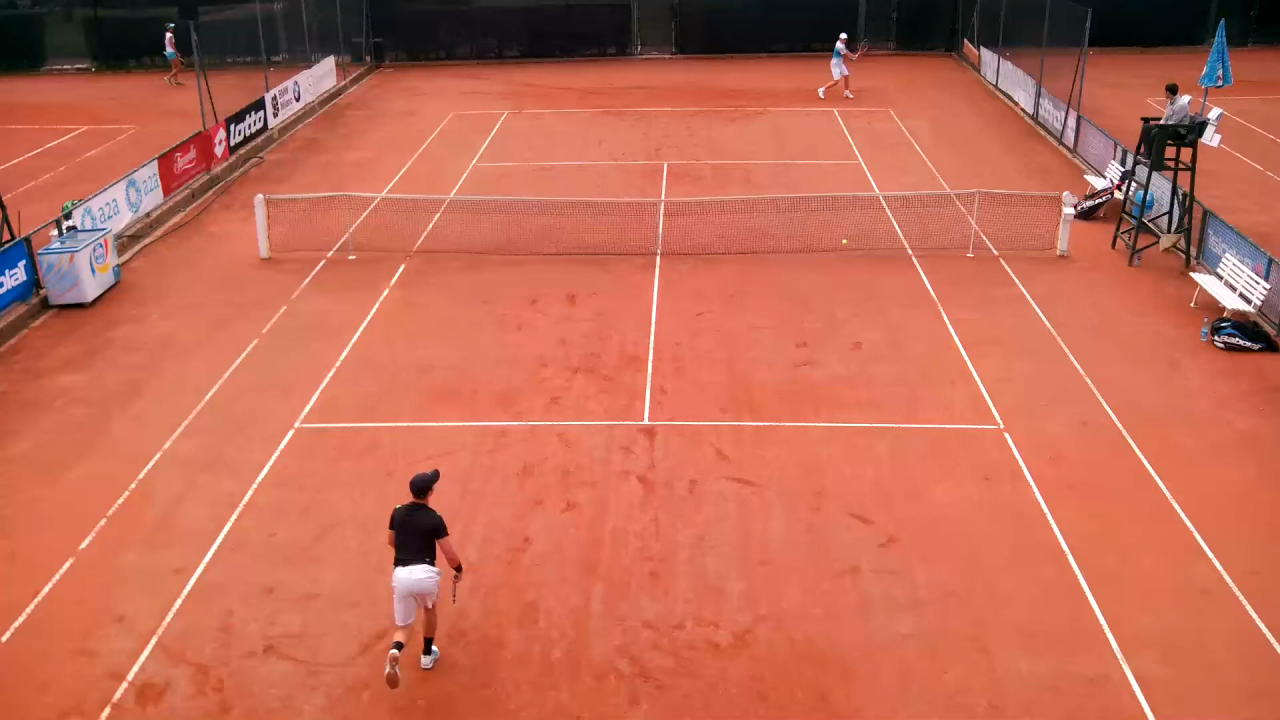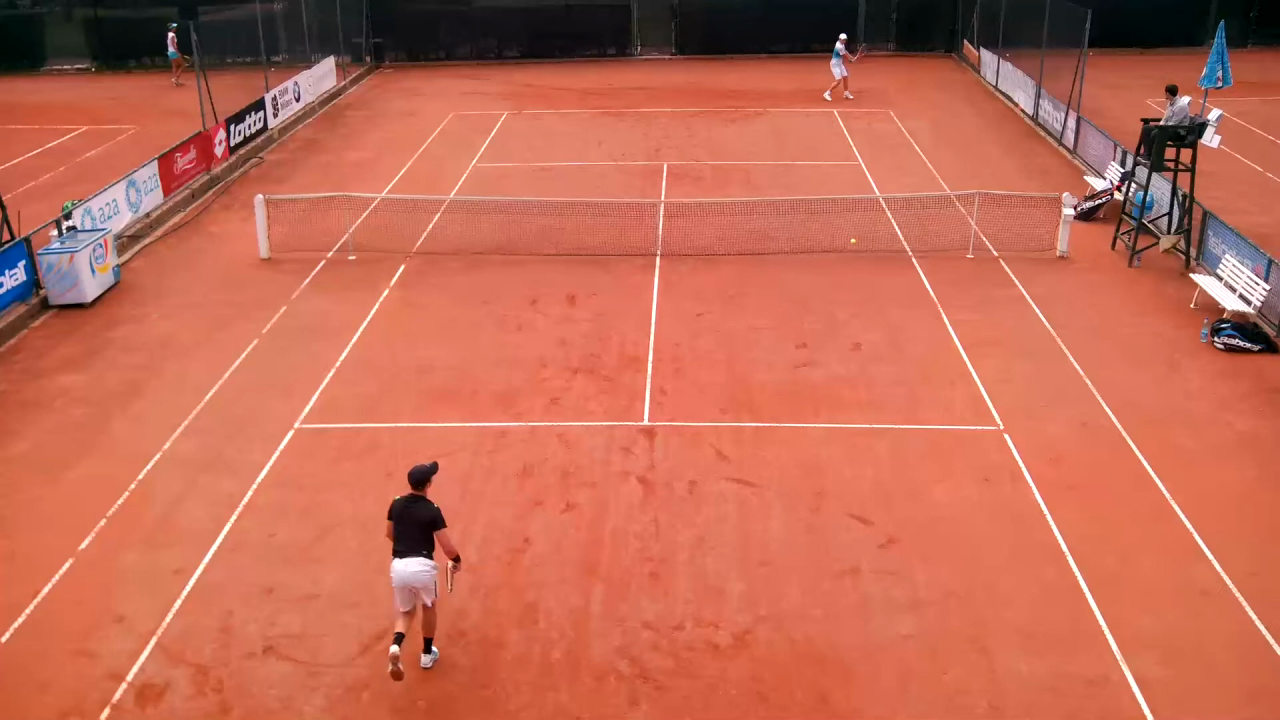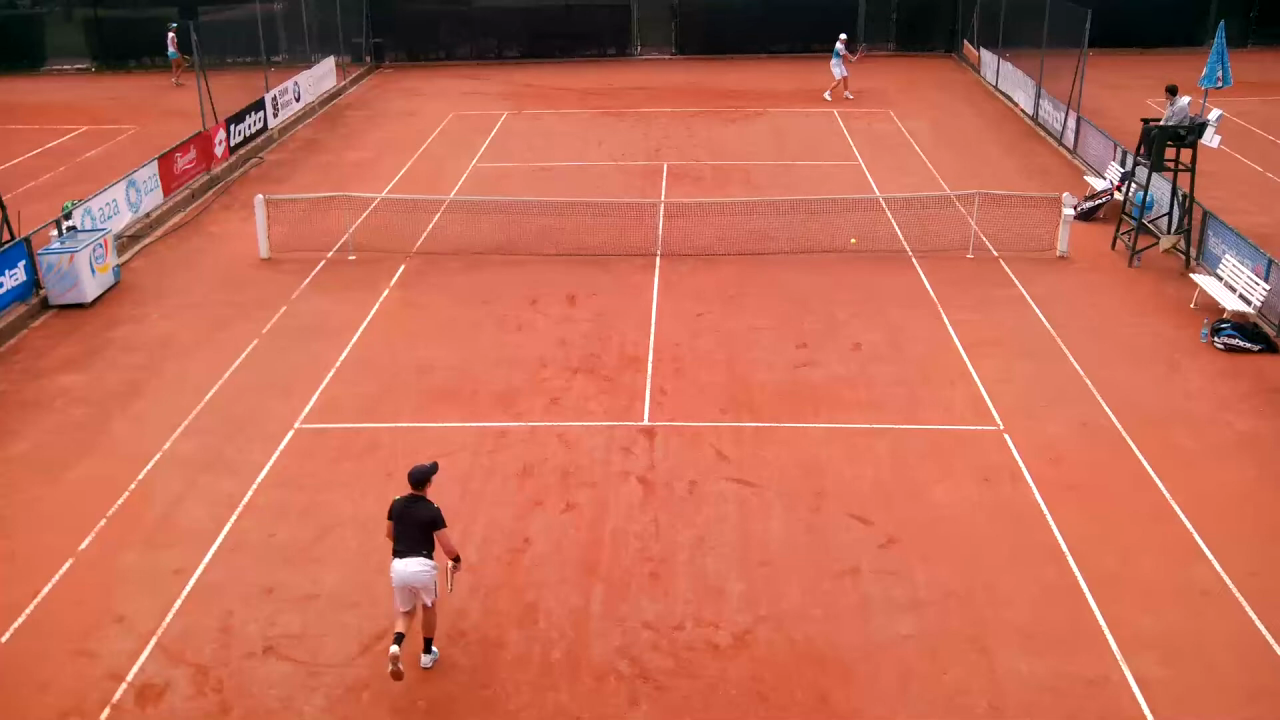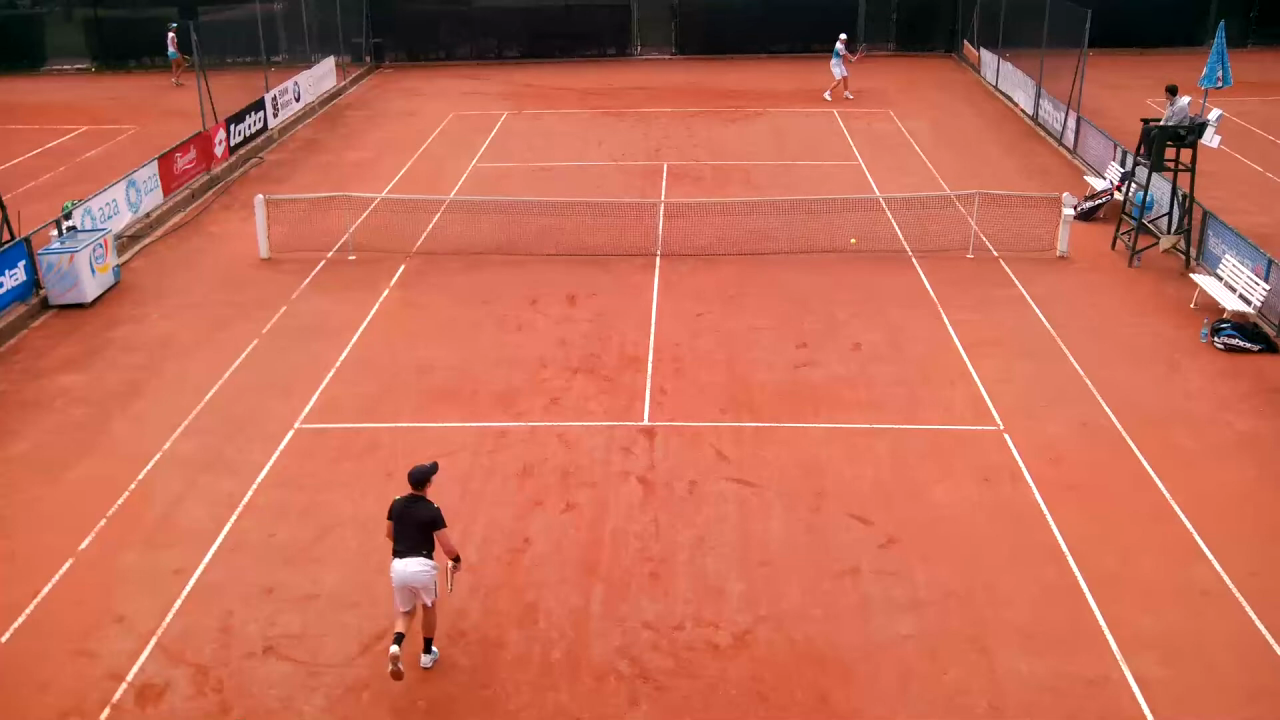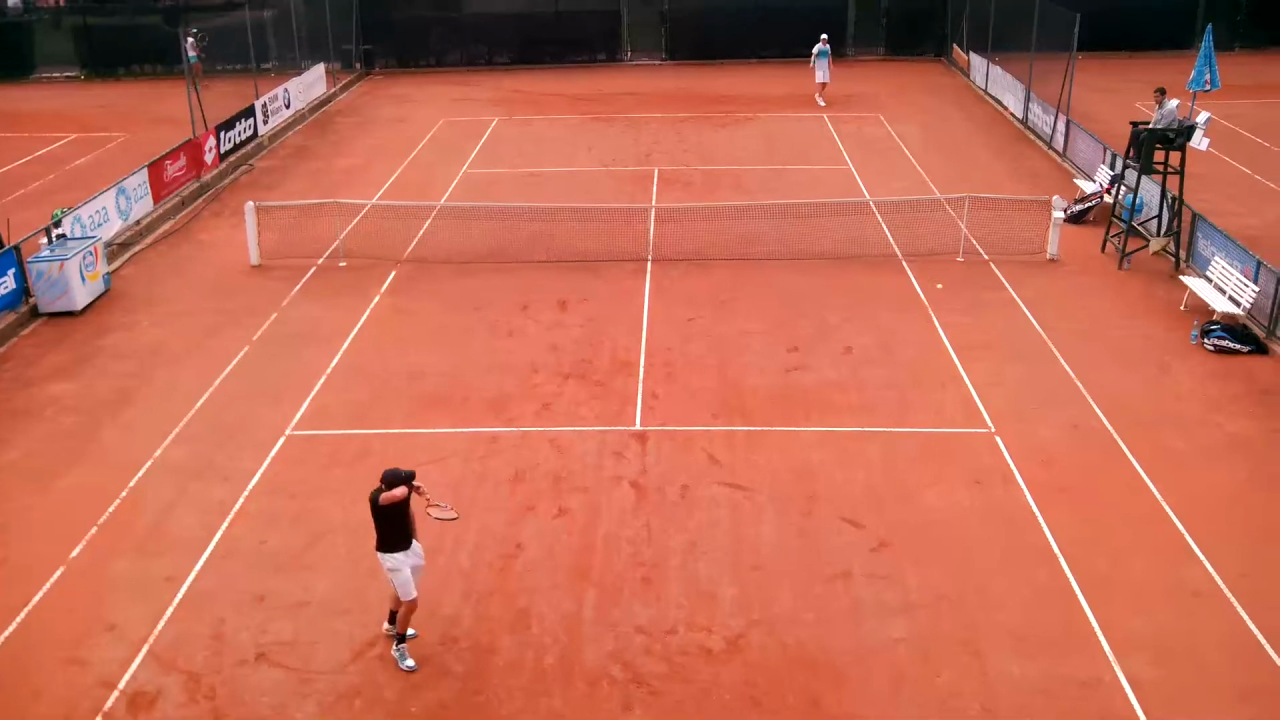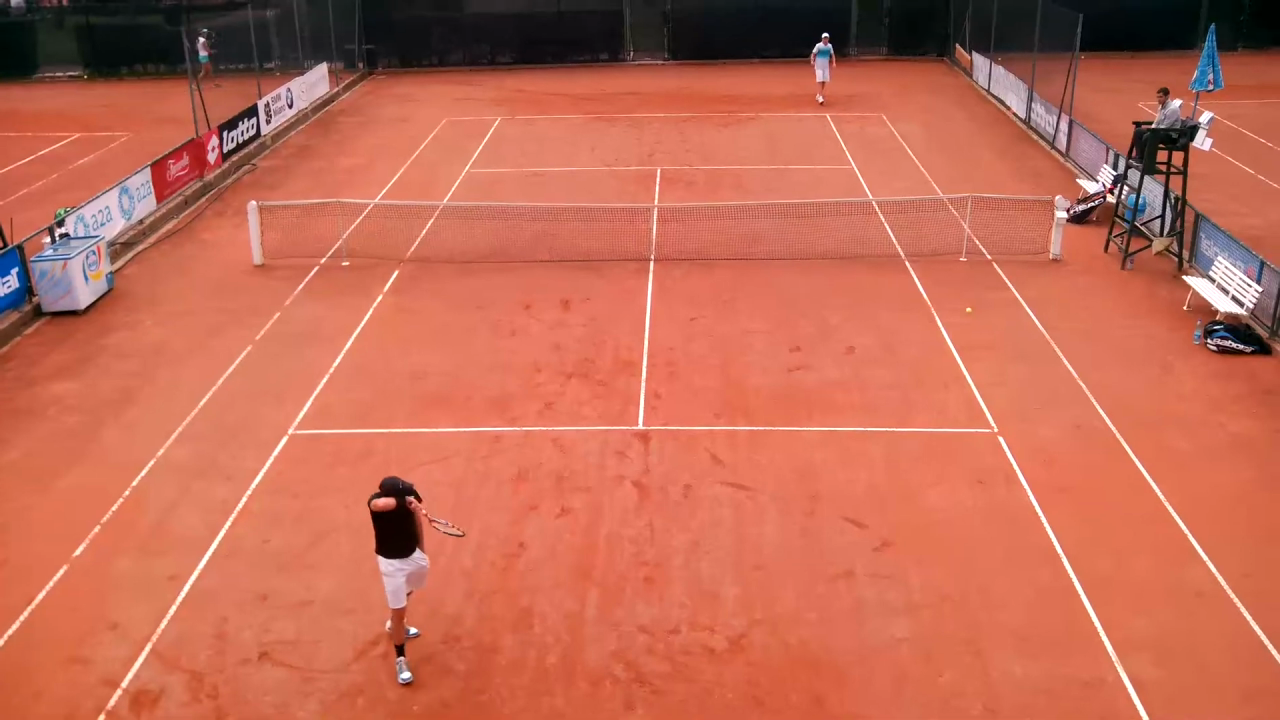
dt=0.2s
person 1, frame 1
left shoulder: (398, 513)
right shoulder: (434, 519)
right elbow: (450, 555)
right wrist: (459, 571)
left hip: (401, 575)
right hip: (425, 574)
left knee: (403, 627)
right knee: (429, 608)
left ankle: (395, 652)
right ankle: (427, 654)
person 1, frame 2
left shoulder: (396, 504)
right shoulder: (432, 511)
right elbow: (447, 547)
right wrist: (457, 561)
left hip: (398, 567)
right hip: (422, 566)
left knee: (405, 612)
right knee: (428, 607)
left ankle: (396, 646)
right ankle: (427, 653)
person 1, frame 3
left shoulder: (396, 504)
right shoulder: (432, 511)
right elbow: (447, 548)
right wrist: (457, 561)
left hip: (398, 566)
right hip: (422, 566)
left knee: (405, 612)
right knee: (429, 607)
left ankle: (396, 645)
right ankle: (427, 653)
person 1, frame 4
left shoulder: (396, 504)
right shoulder: (431, 511)
right elbow: (447, 548)
right wrist: (457, 561)
left hip: (398, 566)
right hip: (421, 566)
left knee: (405, 612)
right knee: (429, 607)
left ankle: (396, 646)
right ankle: (427, 653)
person 1, frame 5
left shoulder: (404, 488)
right shoulder: (377, 497)
right elbow: (394, 495)
left wrist: (414, 537)
right wrist: (412, 487)
left hip: (408, 547)
right hip: (393, 555)
left knee: (403, 589)
right knee: (411, 602)
left ankle: (392, 624)
right ankle: (400, 646)
person 1, frame 6
left shoulder: (410, 494)
right shoulder: (378, 500)
right elbow: (380, 504)
left wrist: (421, 548)
right wrist: (405, 501)
left hip: (413, 555)
right hip: (391, 562)
left knee: (406, 593)
right knee: (399, 611)
left ankle: (394, 625)
right ankle: (401, 660)
